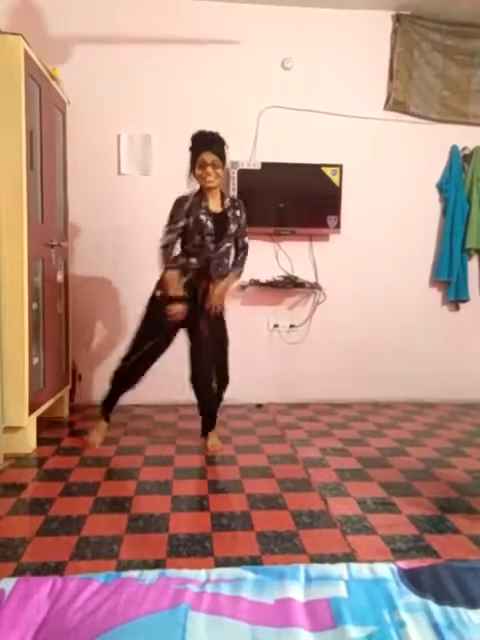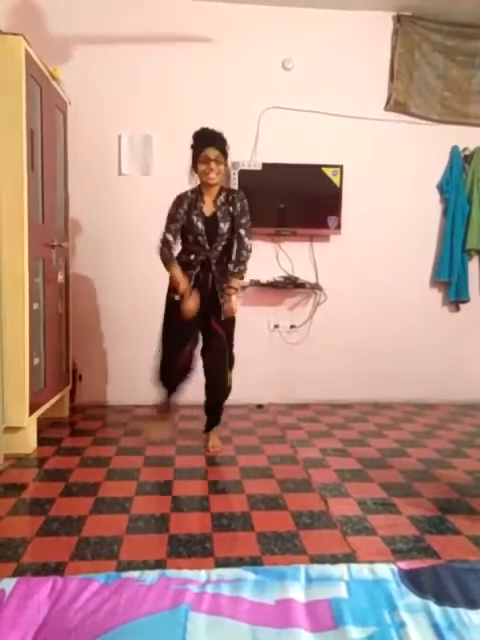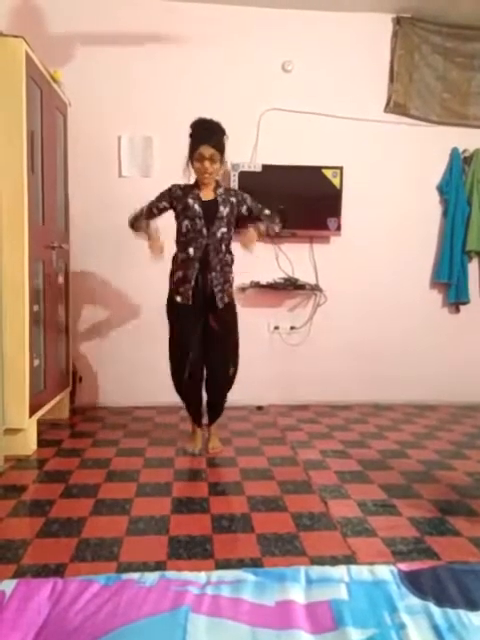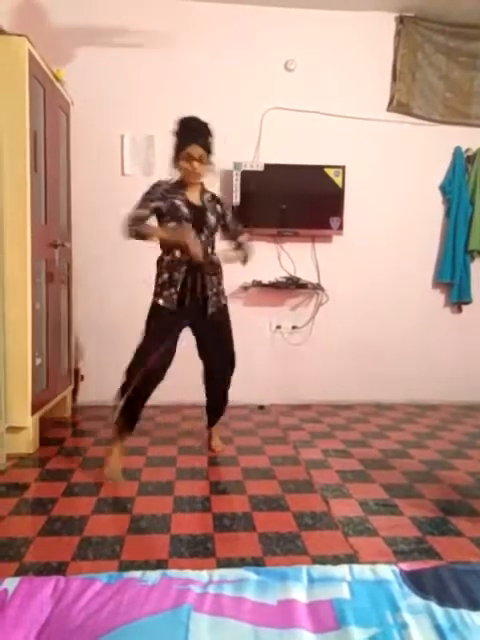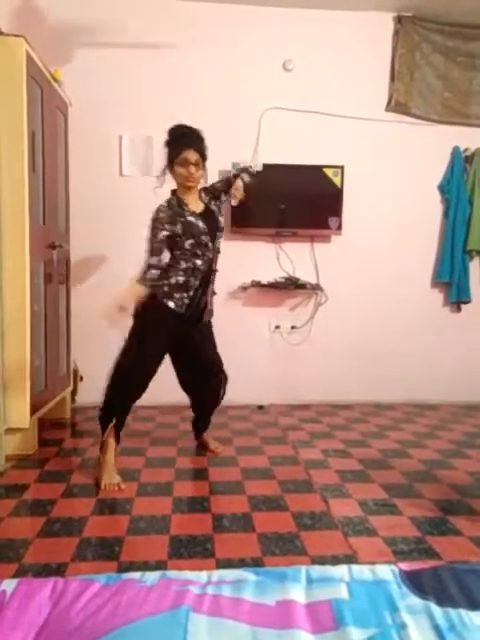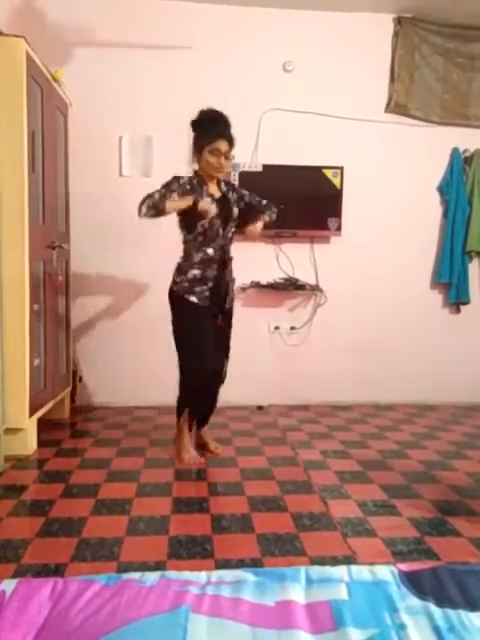
dt=0.4s
person 1, frame 1
left shoulder: (236, 207)
right shoulder: (186, 204)
left elbow: (241, 253)
right elbow: (168, 250)
left wrist: (226, 284)
right wrist: (175, 297)
left hip: (209, 296)
right hip: (177, 290)
left knee: (211, 368)
right knee: (140, 355)
left ankle: (209, 429)
right ankle: (104, 419)
person 1, frame 2
left shoulder: (236, 200)
right shoulder: (183, 202)
left elbow: (244, 248)
right elbow: (166, 249)
left wrist: (233, 290)
right wrist: (185, 289)
left hip: (219, 291)
right hip: (185, 289)
left knee: (219, 365)
right knee: (176, 361)
left ankle: (212, 429)
right ankle: (166, 407)
person 1, frame 3
left shoulder: (234, 198)
right shoulder: (178, 194)
left elbow: (273, 222)
right elbow: (137, 219)
left wrist: (255, 227)
right wrist: (149, 231)
left hip: (219, 291)
right hip: (184, 290)
left knee: (222, 364)
right knee: (187, 364)
left ankle: (212, 427)
right ankle: (196, 425)
person 1, frame 4
left shoulder: (215, 203)
right shoulder: (163, 192)
left elbow: (238, 238)
right elbow: (135, 225)
left wrist: (239, 249)
right wrist: (174, 236)
left hip: (210, 297)
right hip: (171, 296)
left knee: (220, 368)
right knee: (148, 367)
left ankle: (212, 429)
right ankle: (119, 439)
person 1, frame 5
left shoulder: (210, 196)
right shoulder: (167, 212)
left elbow: (238, 176)
right elbow: (154, 266)
left wrist: (237, 182)
right wrist: (132, 297)
left hip: (197, 305)
right hip: (167, 302)
left knee: (211, 377)
right knee: (131, 376)
left ankle: (201, 432)
right ankle: (107, 459)
person 1, frame 6
left shoulder: (230, 190)
right shoulder: (184, 186)
left elbow: (266, 206)
right elbow: (147, 207)
left wrist: (259, 221)
right wrist: (193, 203)
left hip: (221, 290)
right hip: (190, 291)
left knee: (216, 366)
right knee: (196, 365)
left ankle: (200, 430)
right ankle: (183, 435)
